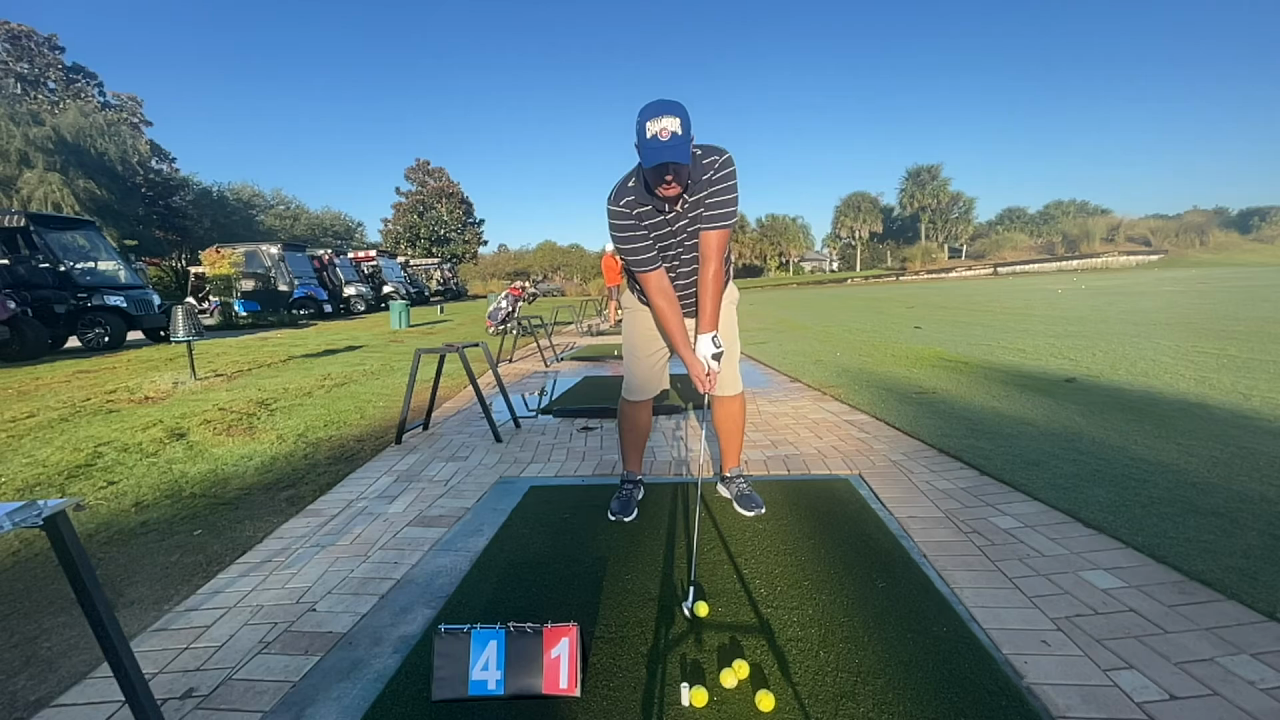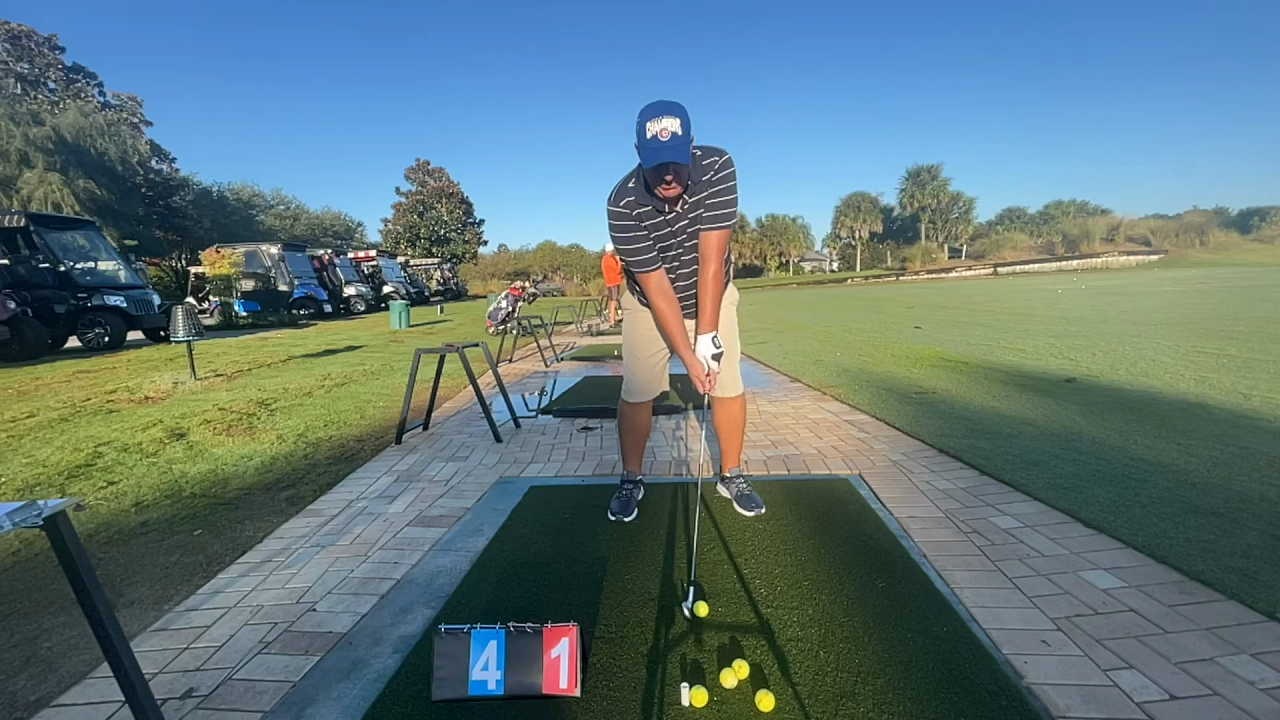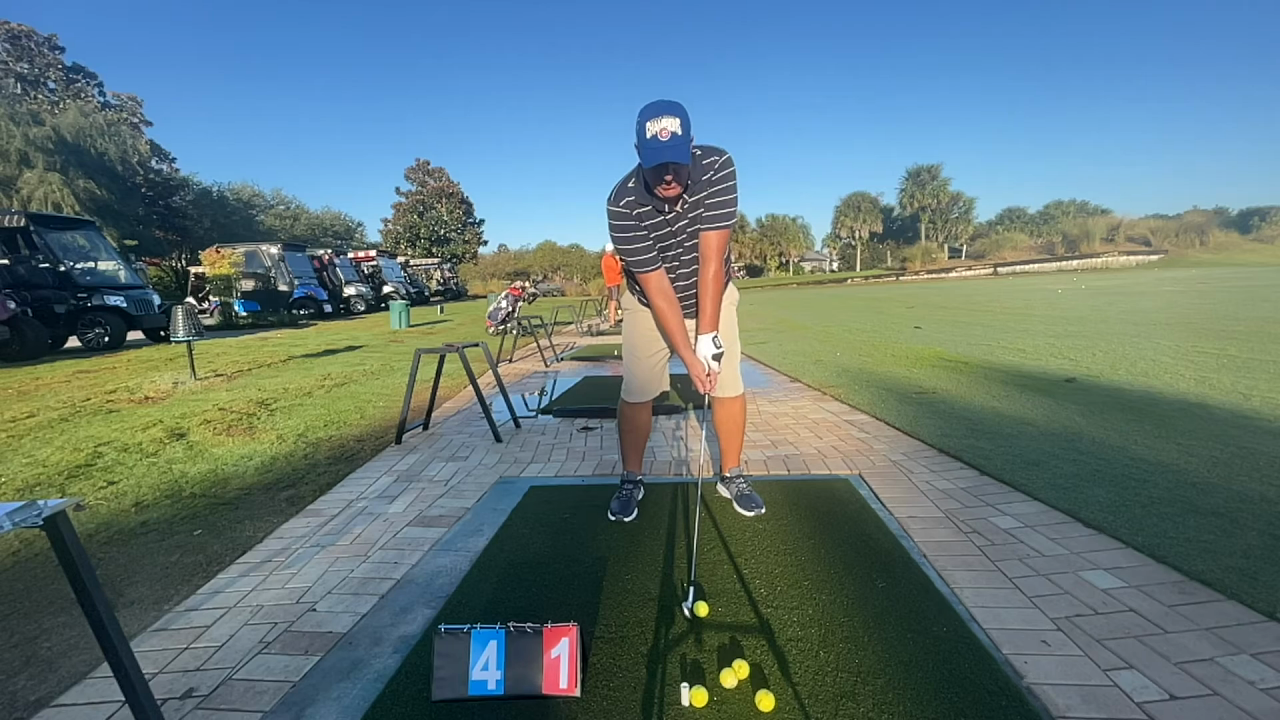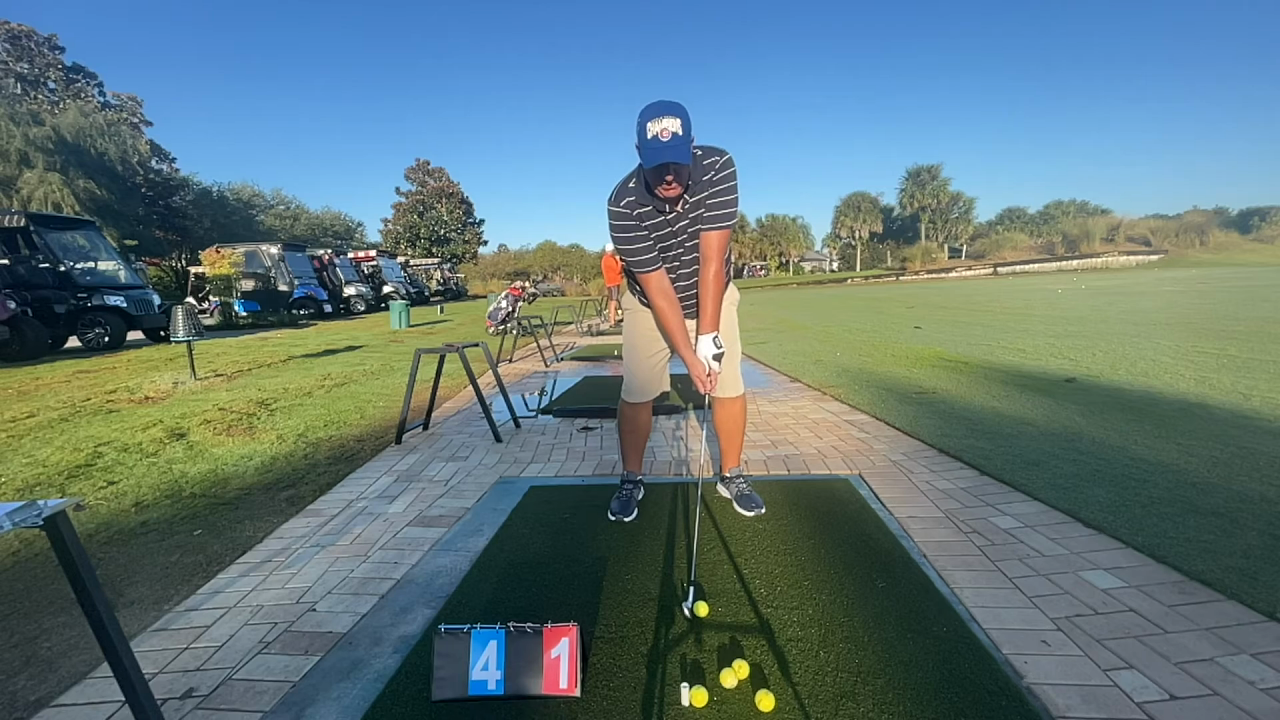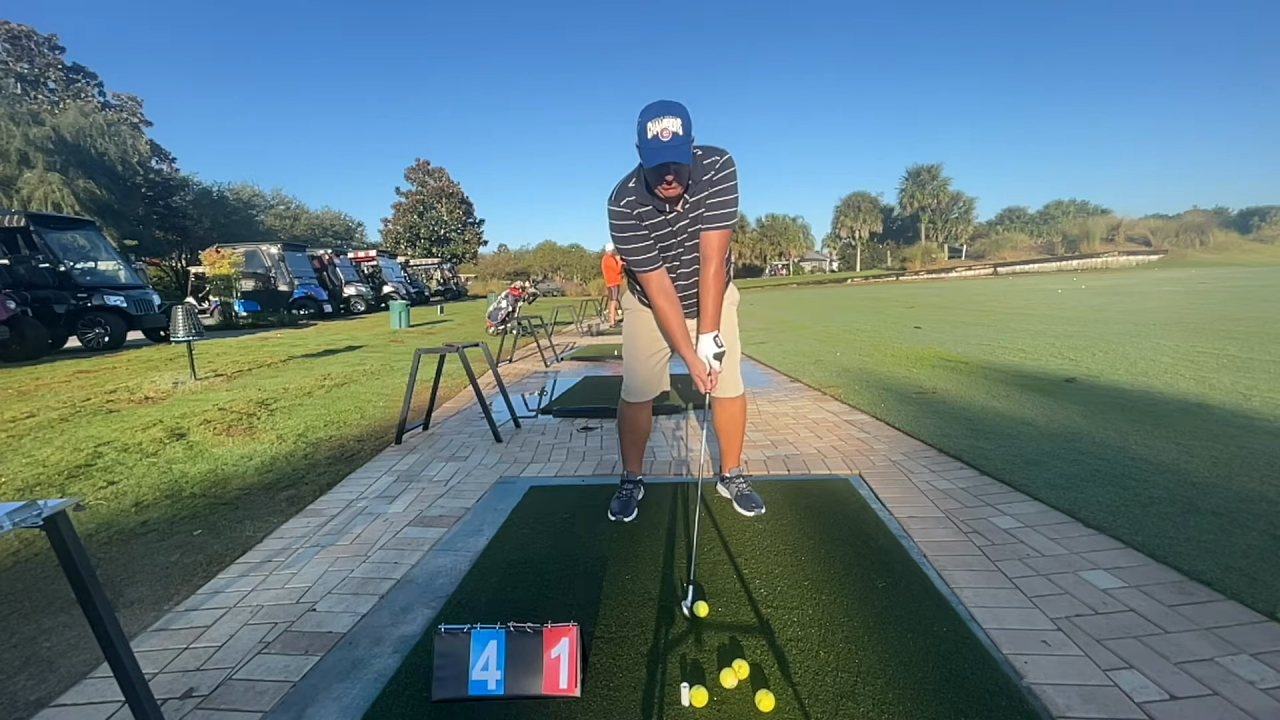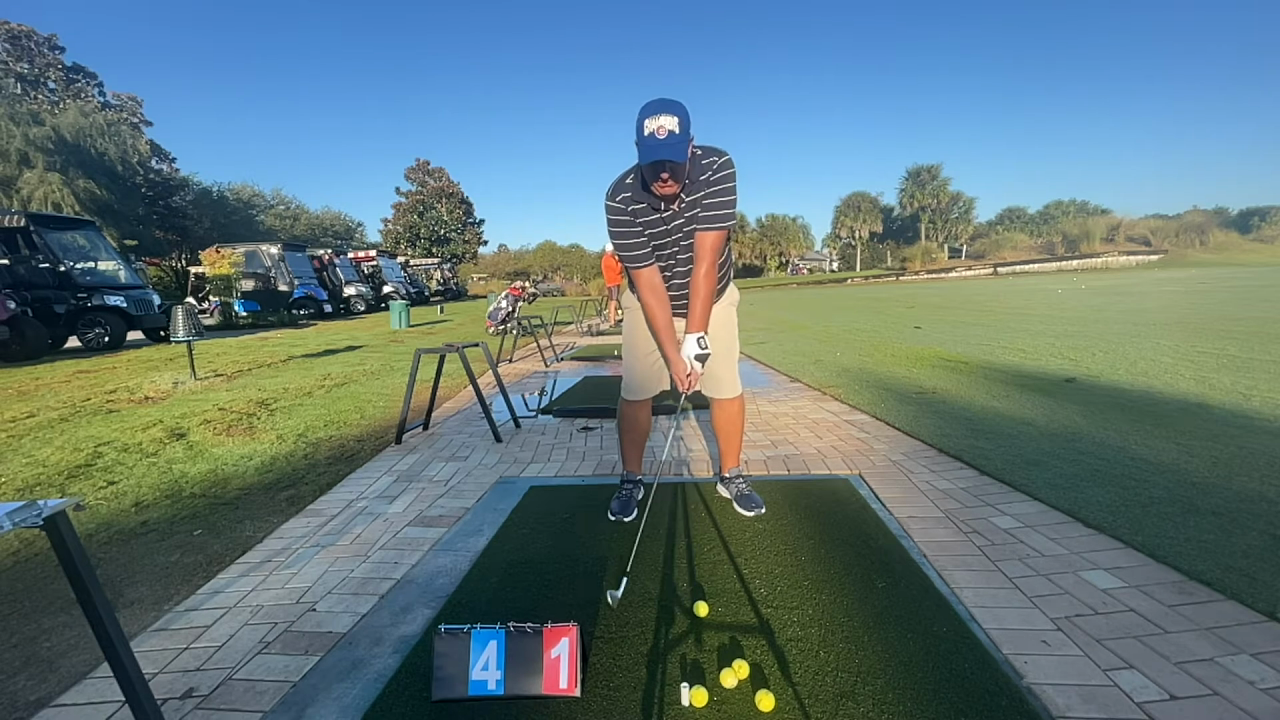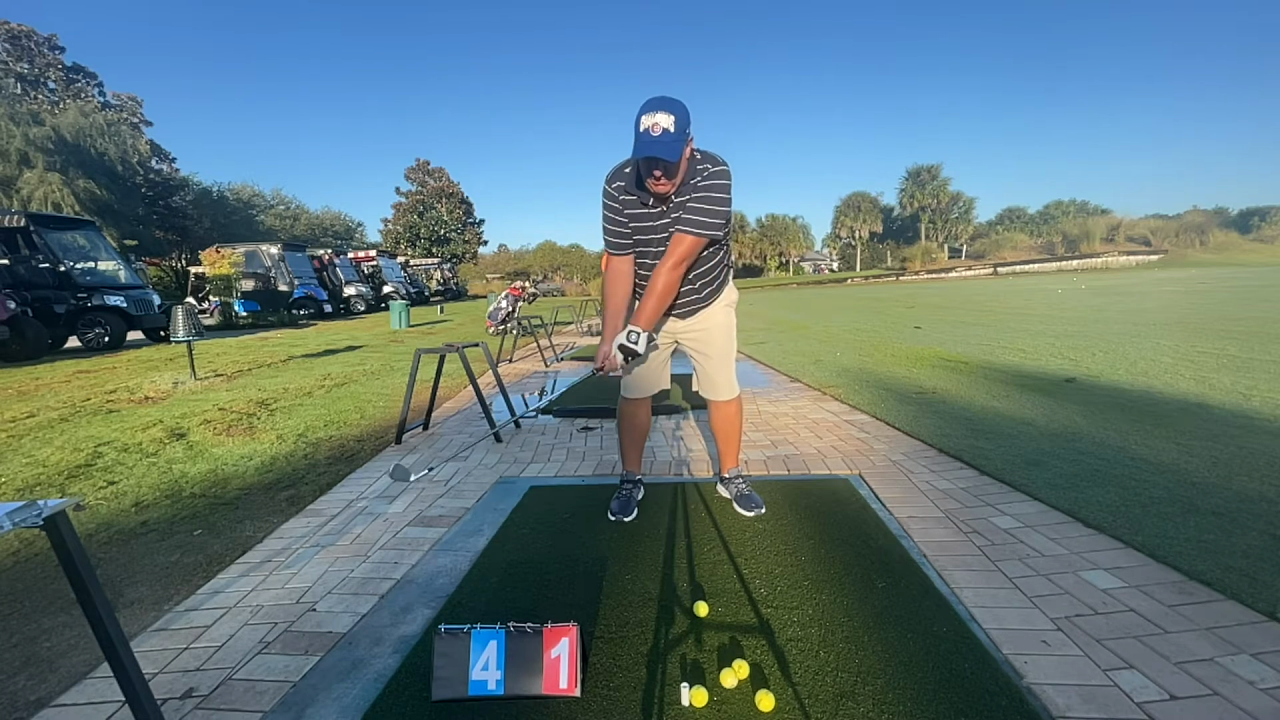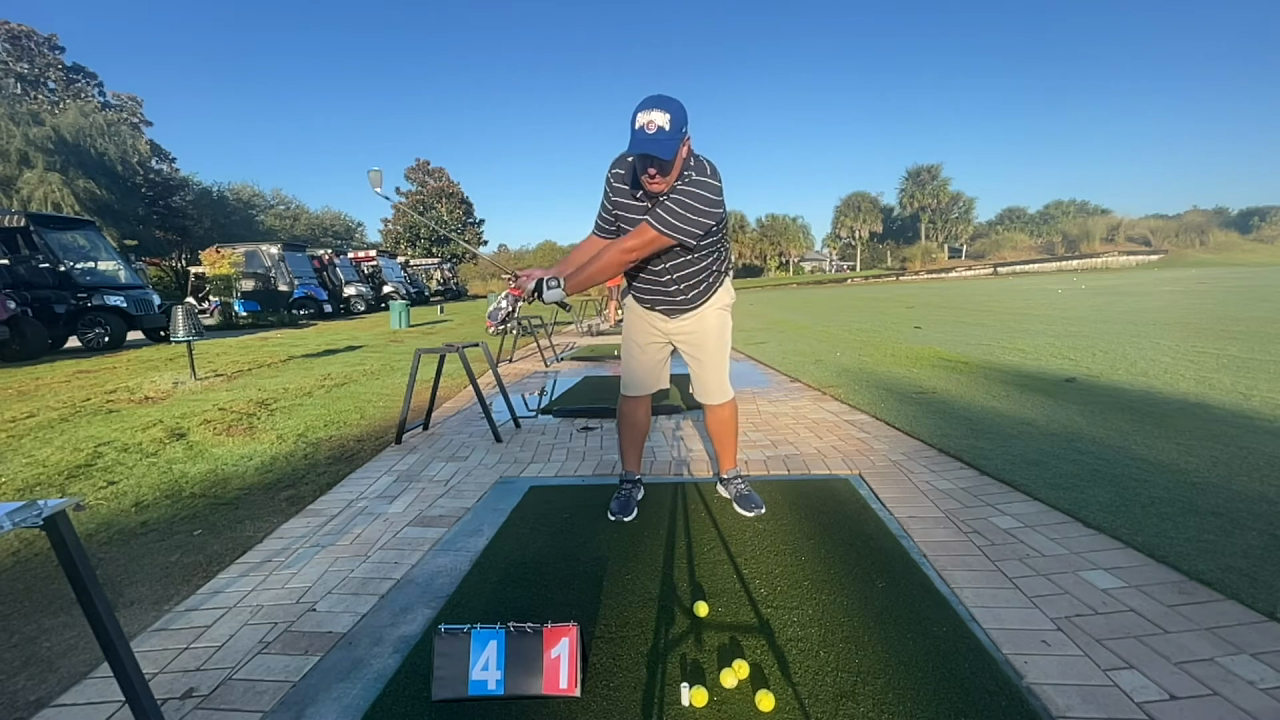
dt=0.4s
person 1, frame 1
left shoulder: (718, 166)
right shoulder: (623, 203)
left elbow: (711, 259)
right elbow: (656, 285)
left wrist: (708, 336)
right wrist: (687, 356)
left hip: (711, 294)
right hip: (650, 303)
left knee: (728, 385)
right knee: (637, 390)
left ankle: (731, 475)
right ankle: (631, 480)
person 1, frame 2
left shoulder: (717, 167)
right shoulder: (623, 204)
left elbow: (711, 260)
right elbow: (656, 286)
left wrist: (707, 337)
right wrist: (688, 358)
left hip: (711, 296)
right hip: (651, 303)
left knee: (728, 385)
right knee: (636, 391)
left ankle: (731, 475)
right ankle: (631, 480)
person 1, frame 3
left shoulder: (717, 166)
right shoulder: (623, 204)
left elbow: (711, 259)
right elbow: (656, 285)
left wrist: (708, 337)
right wrist: (688, 357)
left hip: (712, 296)
right hip: (650, 305)
left knee: (729, 386)
right knee: (636, 391)
left ankle: (731, 475)
right ankle: (631, 480)
person 1, frame 4
left shoulder: (718, 167)
right shoulder: (623, 204)
left elbow: (712, 260)
right elbow: (656, 285)
left wrist: (708, 337)
right wrist: (688, 358)
left hip: (712, 298)
right hip: (650, 305)
left knee: (729, 386)
right knee: (636, 392)
left ankle: (731, 475)
right ankle: (631, 480)
person 1, frame 5
left shoulder: (719, 167)
right shoulder: (624, 203)
left elbow: (712, 260)
right elbow: (657, 285)
left wrist: (710, 337)
right wrist: (689, 357)
left hip: (713, 299)
right hip: (649, 305)
left knee: (728, 386)
right knee: (636, 392)
left ankle: (731, 474)
right ankle: (631, 480)
person 1, frame 6
left shoulder: (718, 168)
right shoulder: (621, 199)
left elbow: (705, 261)
right elbow: (648, 281)
left wrist: (696, 338)
right wrist: (672, 355)
left hip: (711, 299)
right hip: (649, 305)
left knee: (726, 388)
right knee: (636, 391)
left ankle: (730, 476)
right ankle: (631, 480)
person 1, frame 7
left shoulder: (714, 177)
right shoulder: (619, 185)
left elbow: (674, 263)
right elbow: (619, 264)
left wrist: (633, 332)
right wrist: (609, 333)
left hip: (708, 301)
right hip: (646, 302)
left knee: (723, 390)
right knee: (634, 392)
left ankle: (729, 476)
right ankle: (630, 479)
person 1, frame 8
left shoulder: (702, 187)
right shoulder: (620, 172)
left elbow: (627, 251)
right elbow: (602, 238)
left wrist: (559, 286)
right wrist: (550, 272)
left hip: (703, 303)
right hip: (644, 304)
left knee: (716, 392)
right knee: (634, 391)
left ankle: (729, 476)
right ankle: (631, 480)
